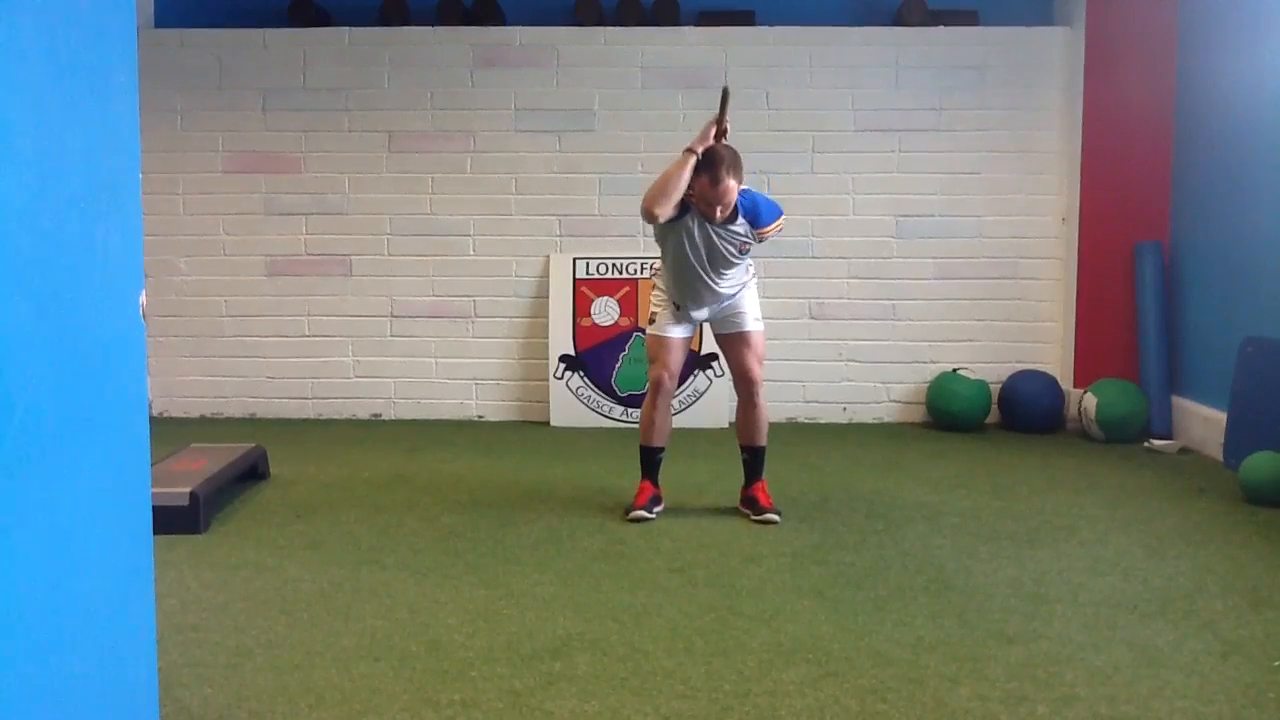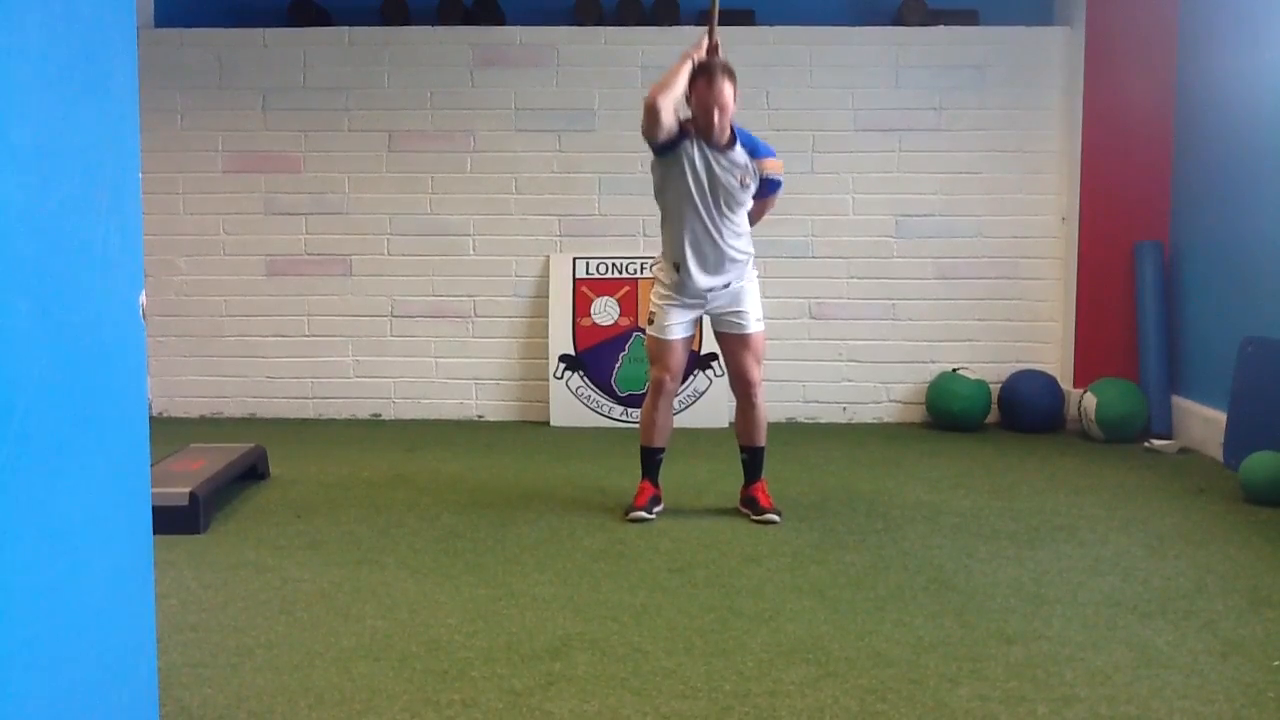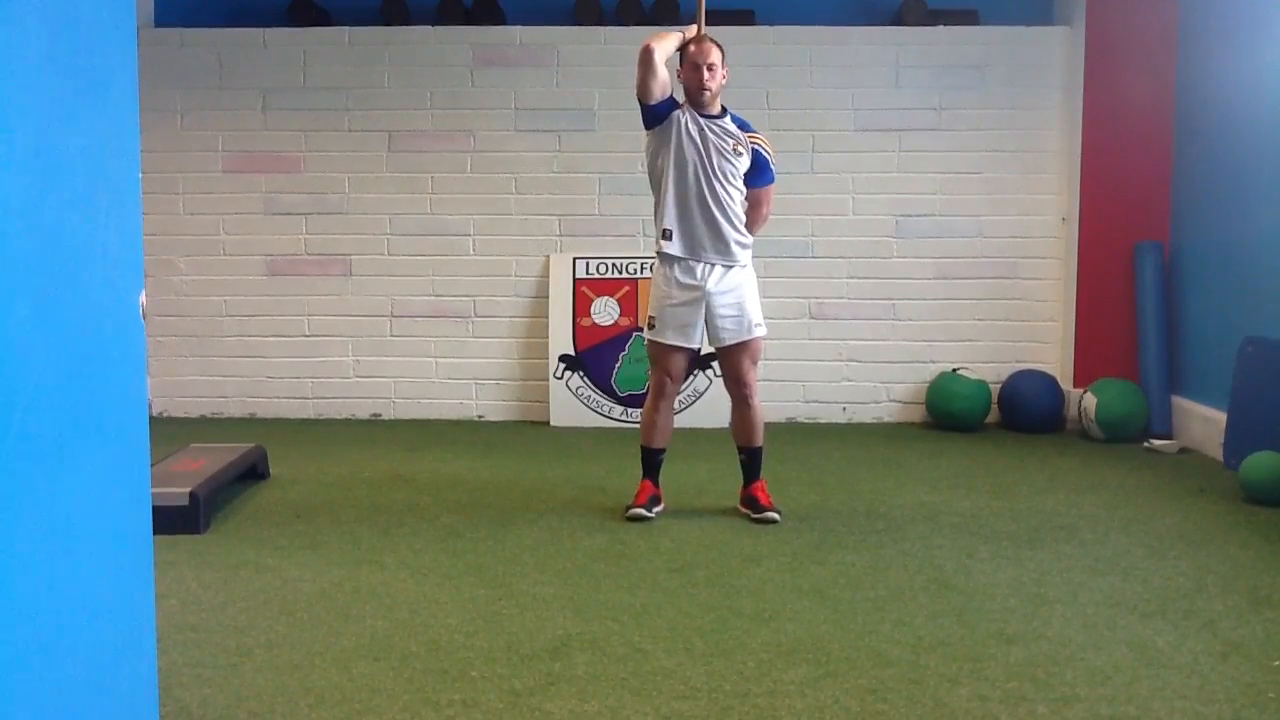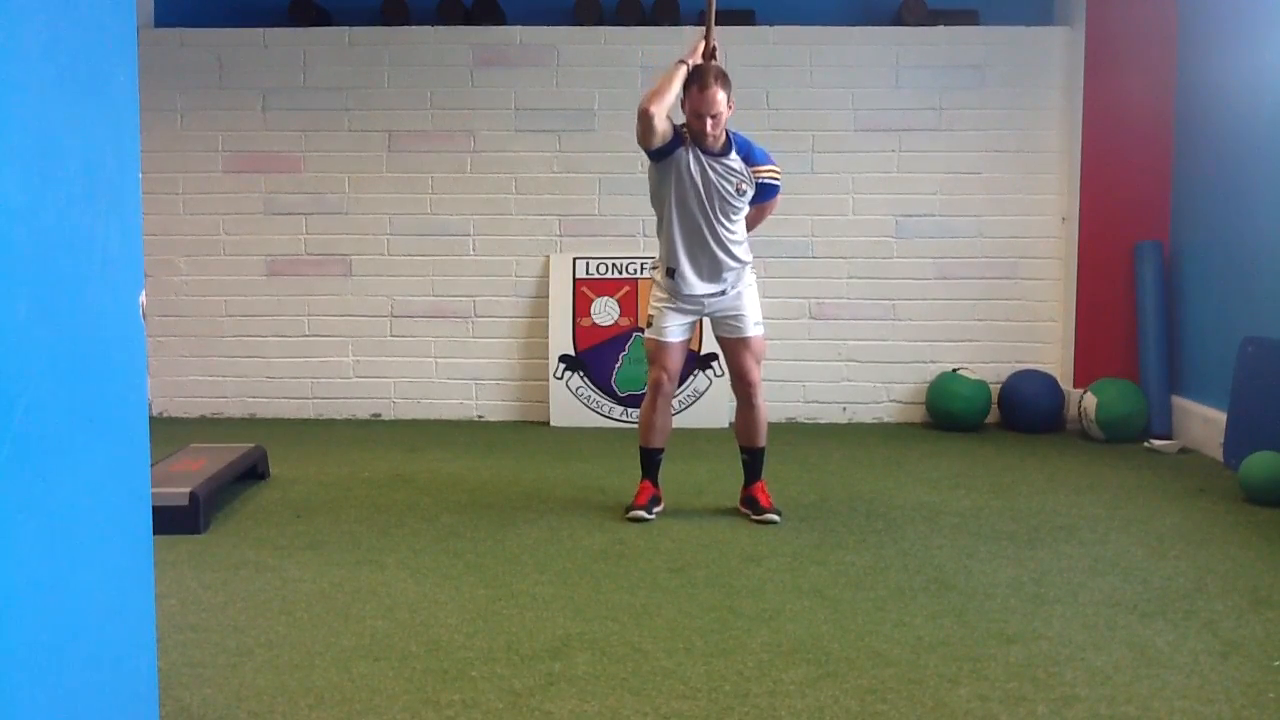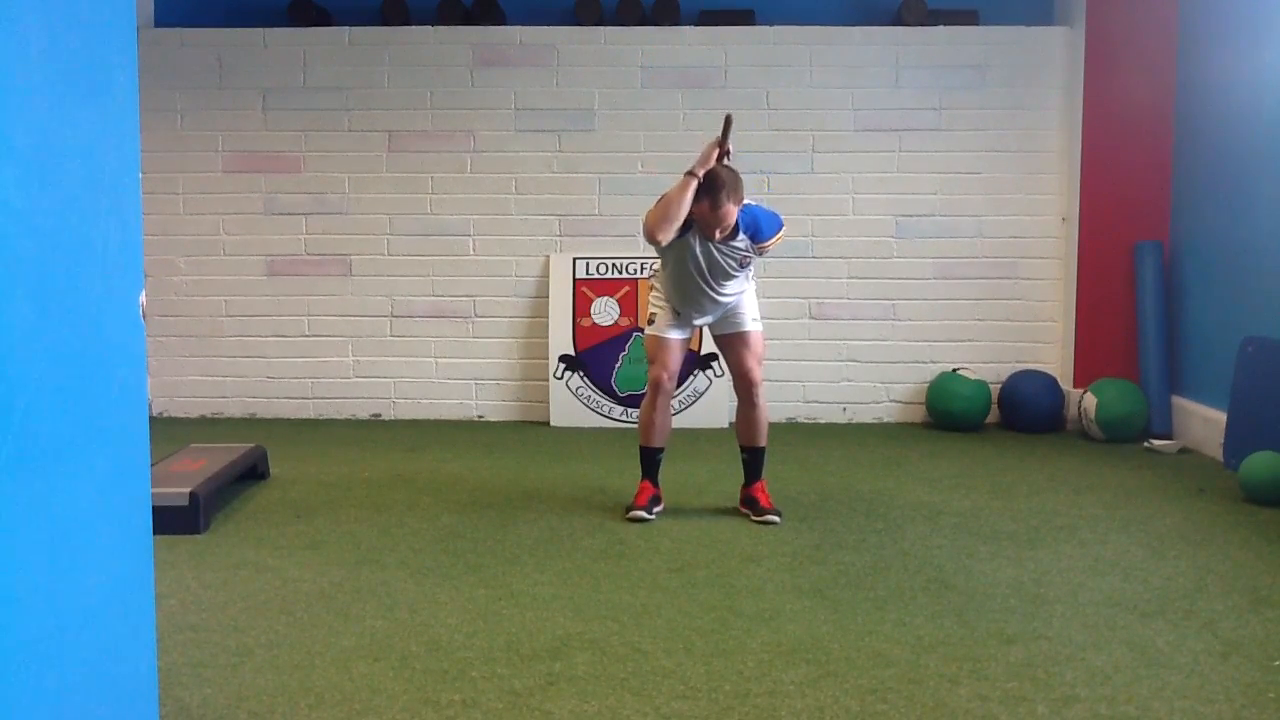
dt=1s
person 1, frame 1
left shoulder: (759, 211)
right shoulder: (675, 201)
right elbow: (652, 211)
right wrist: (694, 150)
left hip: (734, 294)
right hip: (675, 294)
left knee: (751, 381)
right knee: (661, 381)
left ankle: (754, 487)
right ankle: (649, 486)
person 1, frame 2
left shoulder: (758, 154)
right shoulder: (672, 143)
right elbow: (655, 105)
right wrist: (692, 59)
left hip: (735, 280)
right hip: (677, 281)
left knee: (749, 382)
right knee: (663, 382)
left ankle: (754, 487)
right ankle: (649, 486)
person 1, frame 3
left shoulder: (748, 137)
right shoulder: (665, 118)
left elbow: (761, 205)
right elbow: (650, 53)
right wrist: (684, 34)
left hip: (734, 275)
right hip: (676, 273)
left knee: (744, 386)
right knee: (663, 385)
left ankle: (753, 487)
right ankle: (649, 486)
person 1, frame 4
left shoulder: (754, 160)
right shoulder: (668, 147)
right elbow: (648, 112)
right wrist: (686, 61)
left hip: (733, 285)
right hip: (675, 286)
left knee: (749, 384)
right knee: (660, 383)
left ankle: (753, 488)
right ankle: (649, 486)
person 1, frame 5
left shoulder: (760, 224)
right shoulder: (677, 212)
right elbow: (655, 235)
right wrist: (696, 171)
left hip: (733, 298)
right hip: (675, 299)
left knee: (751, 385)
right knee: (660, 383)
left ankle: (753, 488)
right ankle: (648, 487)
